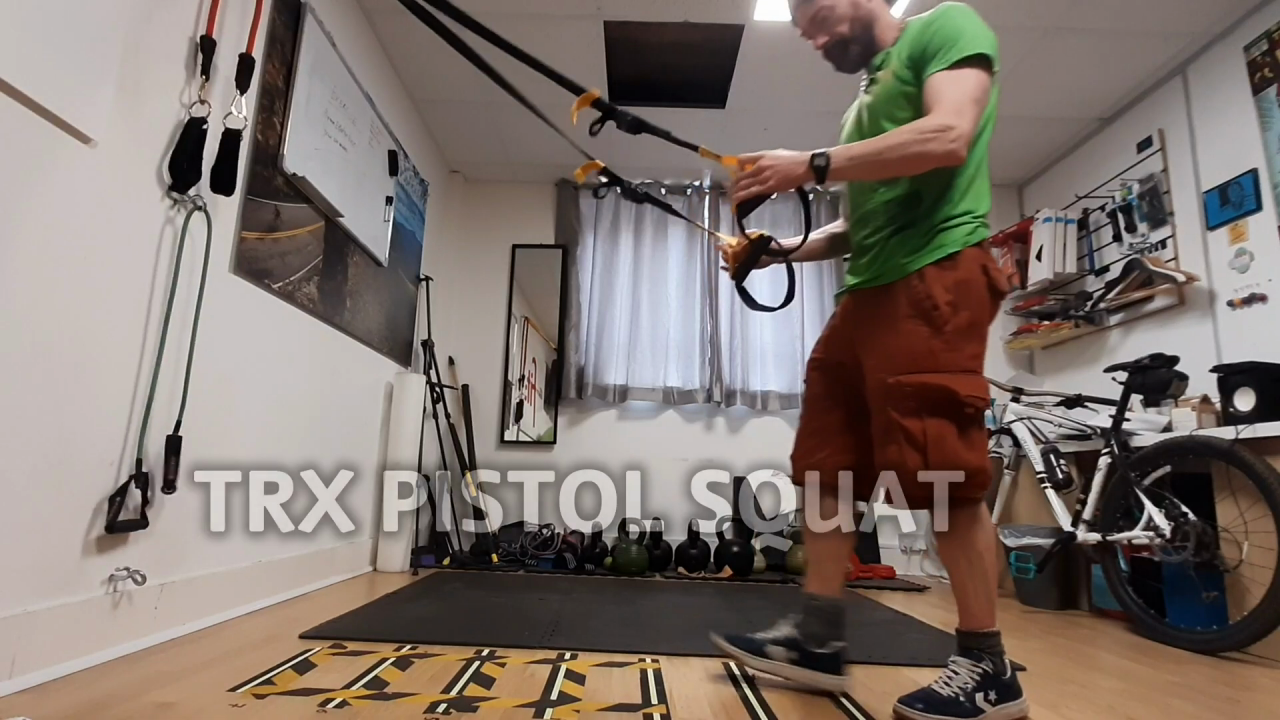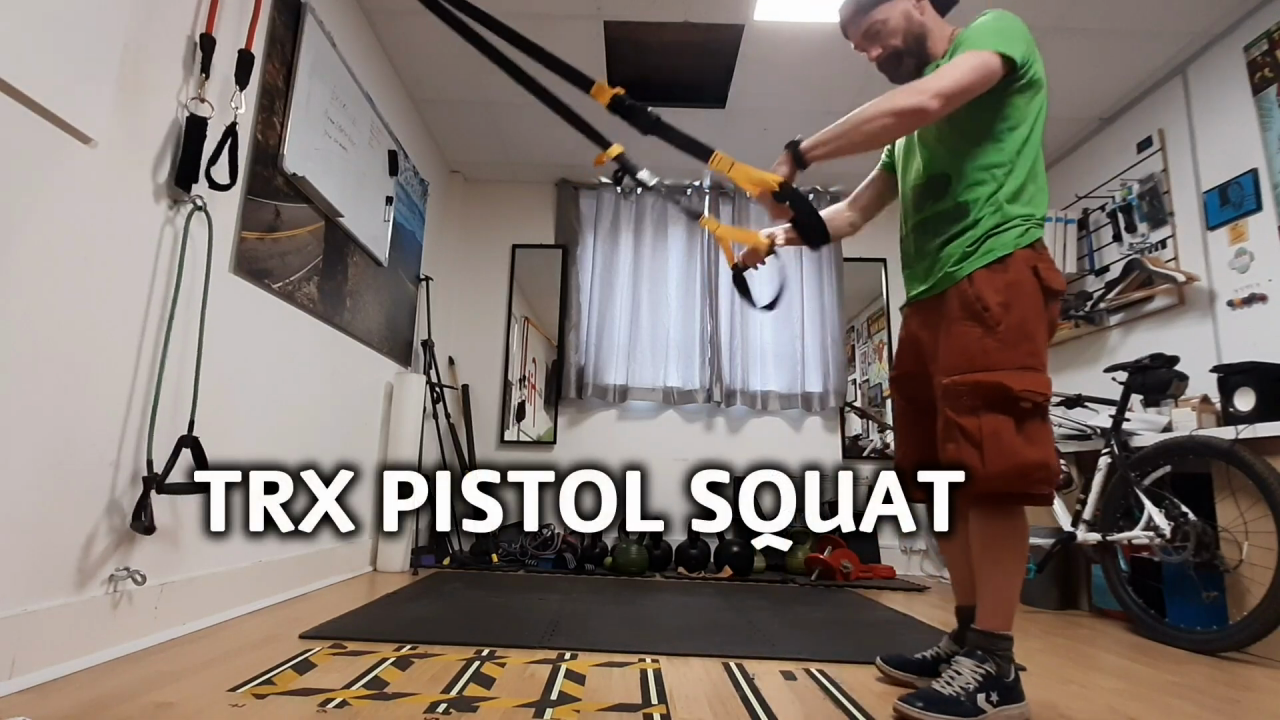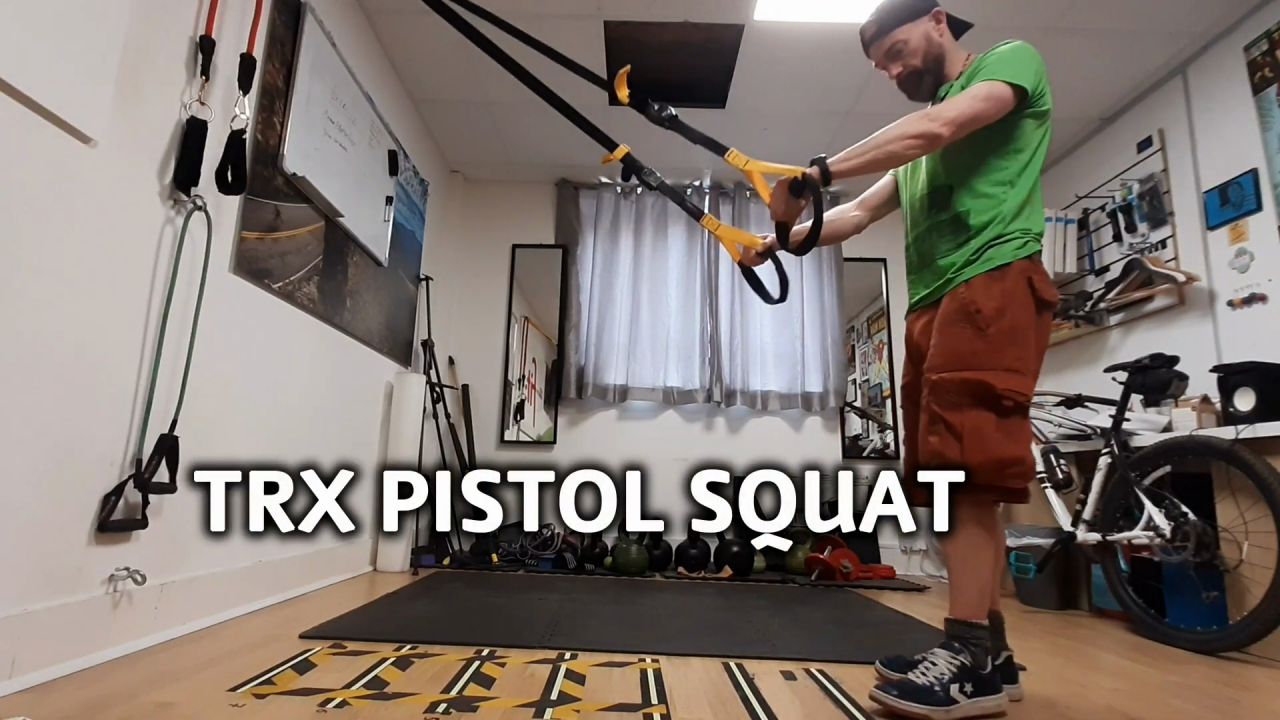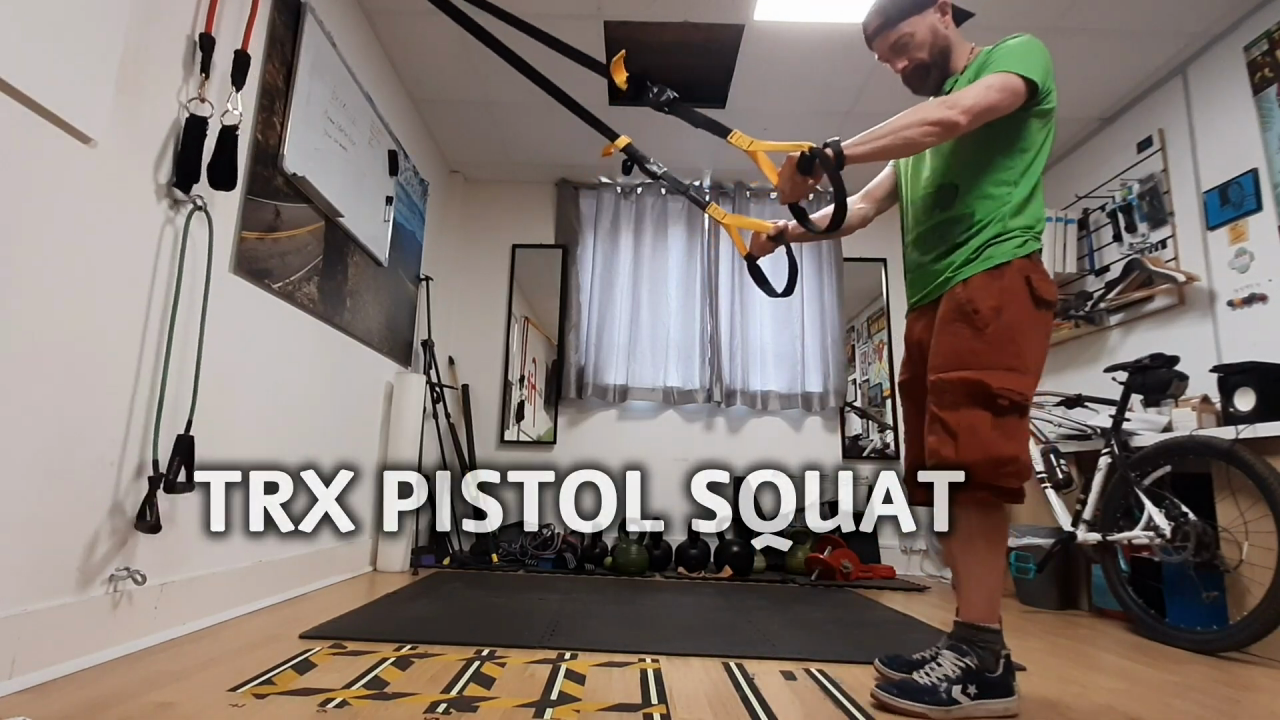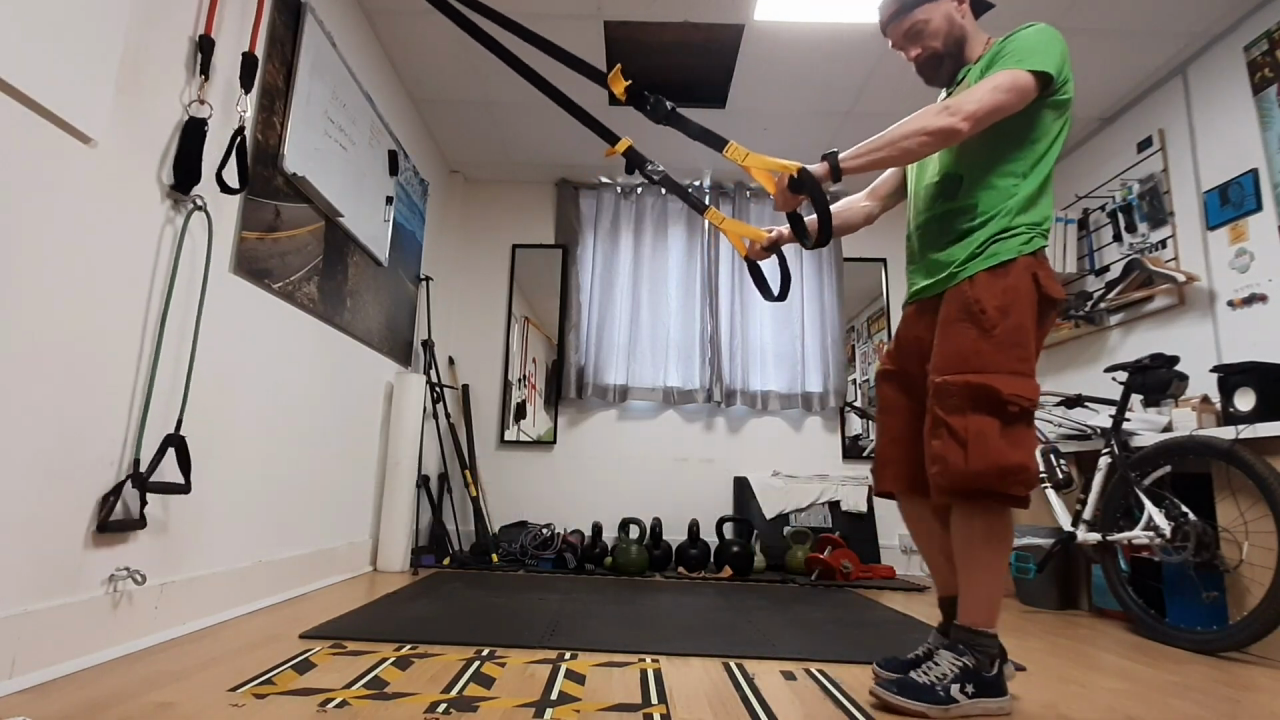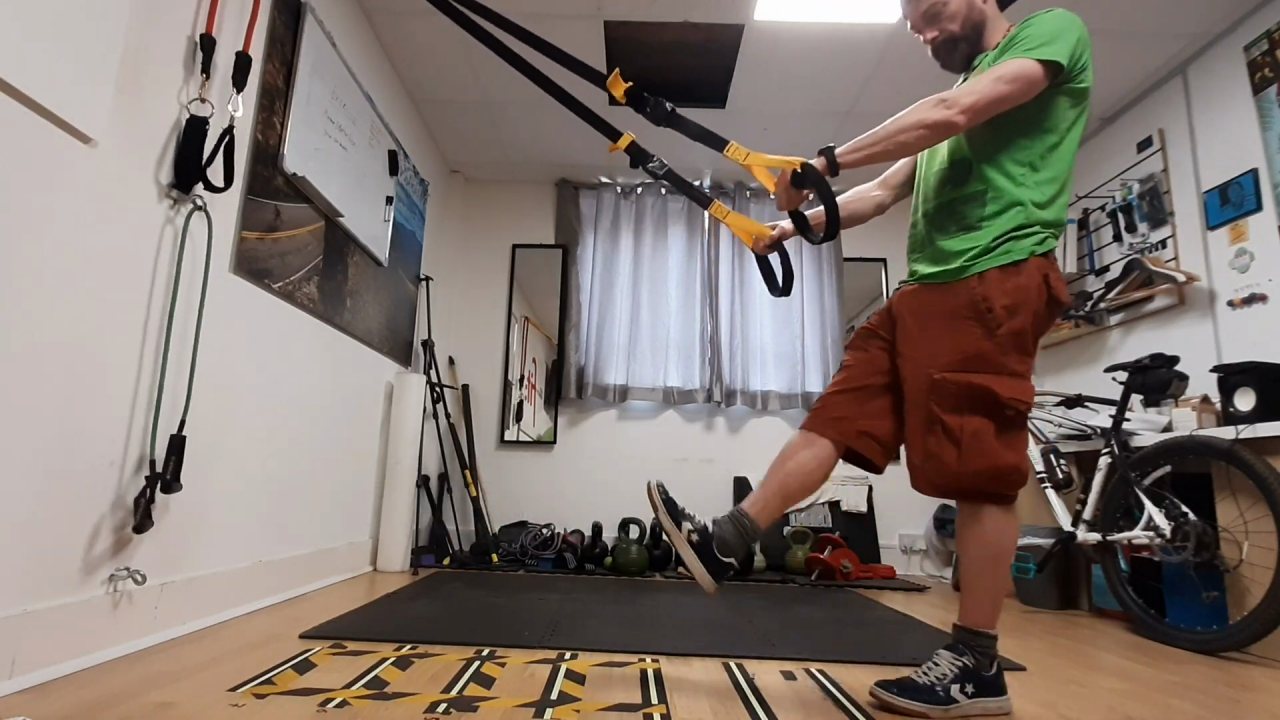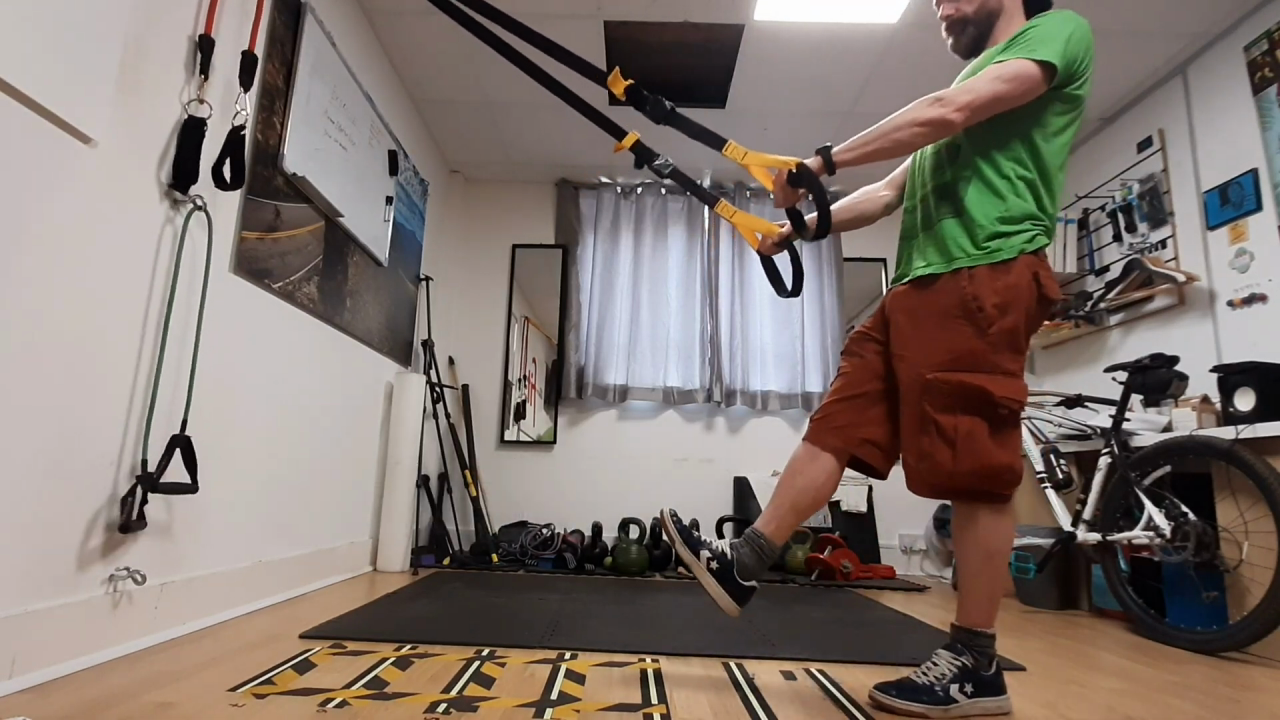
dt=0.7s
person 1, frame 1
right shoulder: (869, 97)
left elbow: (949, 138)
left wrist: (810, 165)
right wrist: (782, 250)
left hip: (934, 281)
right hip: (867, 294)
left knee: (943, 471)
right knee: (828, 463)
right ankle: (816, 637)
person 1, frame 2
right shoulder: (909, 136)
left elbow: (923, 101)
right elbow: (851, 213)
left wrist: (799, 153)
right wrist: (782, 236)
left hip: (994, 280)
right hip: (929, 300)
left knee: (987, 469)
right knee: (941, 475)
right ankle: (971, 640)
person 1, frame 3
left shoulder: (1014, 61)
right shoulder: (923, 145)
left elbow: (936, 128)
right elbow: (859, 214)
left wrist: (819, 170)
right wrist: (781, 241)
left hip: (993, 284)
right hip: (933, 304)
left knee: (971, 462)
right knee: (945, 474)
left ankle: (970, 660)
right ankle: (987, 646)
person 1, frame 4
right shoulder: (921, 127)
left elbow: (953, 117)
right elbow: (862, 206)
left wrist: (828, 154)
right wrist: (791, 230)
left hip: (993, 283)
right hip: (932, 302)
left knee: (970, 462)
right knee: (942, 472)
right ankle: (974, 646)
person 1, frame 5
right shoulder: (936, 115)
left elbow: (954, 123)
right elbow: (871, 204)
left wrist: (829, 166)
right wrist: (791, 233)
left hip: (996, 282)
right hip: (929, 299)
left knee: (973, 470)
right knee: (914, 474)
right ankle: (961, 633)
person 1, frame 6
right shoulder: (958, 93)
left elbow: (952, 113)
right elbow: (884, 192)
left wrist: (823, 162)
right wrist: (797, 224)
left hip: (994, 284)
right hip: (923, 291)
left knee: (979, 472)
right knee: (831, 420)
right ankle: (721, 544)
person 1, frame 7
right shoulder: (965, 97)
left elbow: (948, 111)
right elbow: (889, 193)
left wrist: (823, 160)
right wrist: (803, 226)
left hip: (985, 281)
right hip: (917, 288)
left knee: (974, 472)
right knee: (834, 429)
right ankle: (743, 564)
